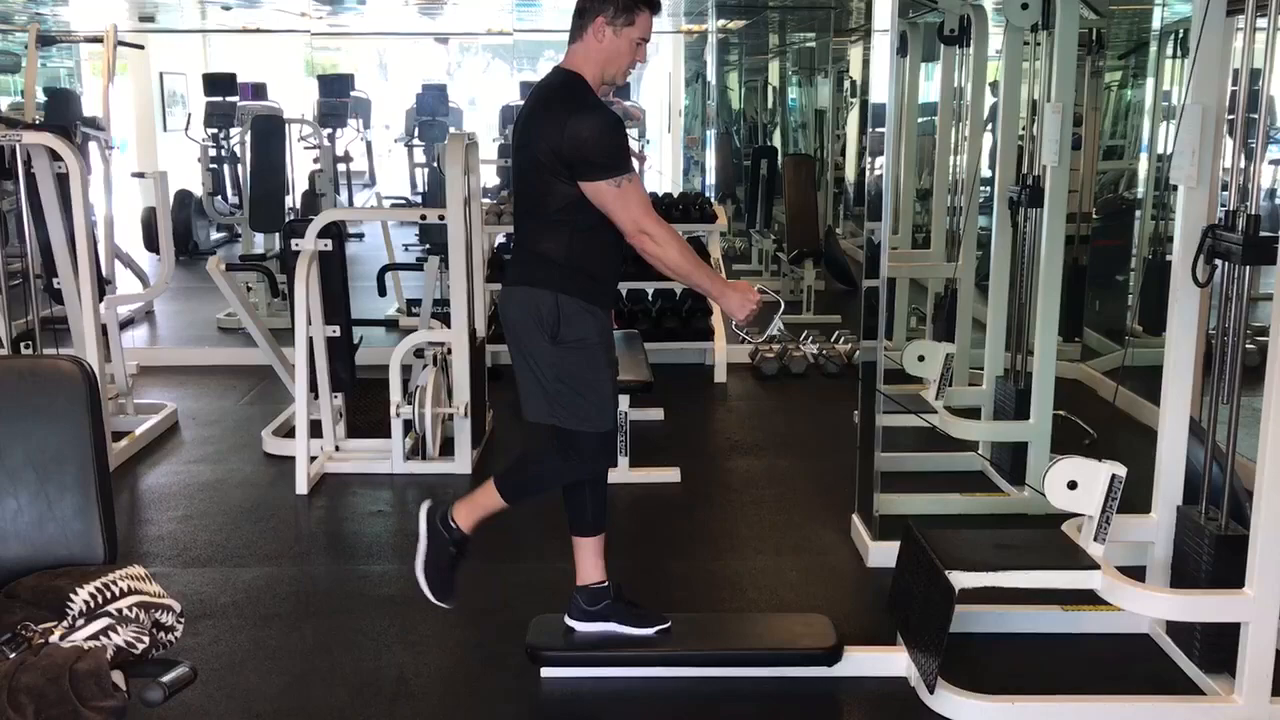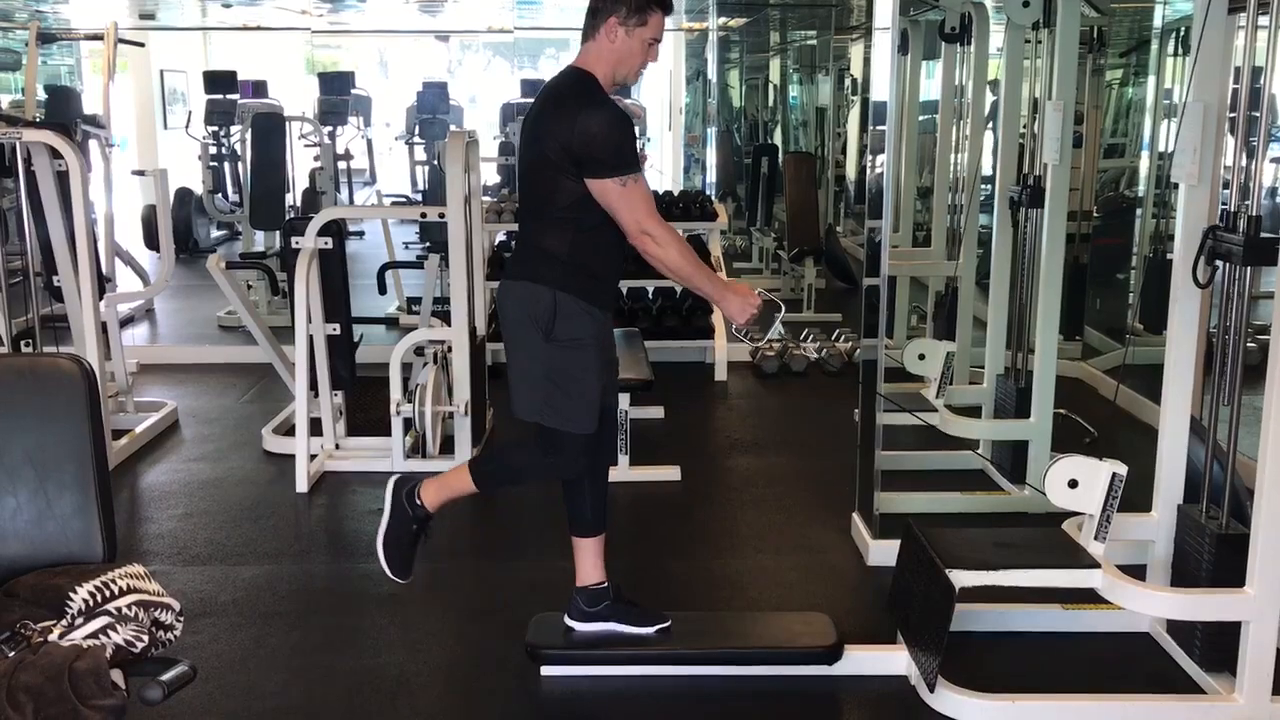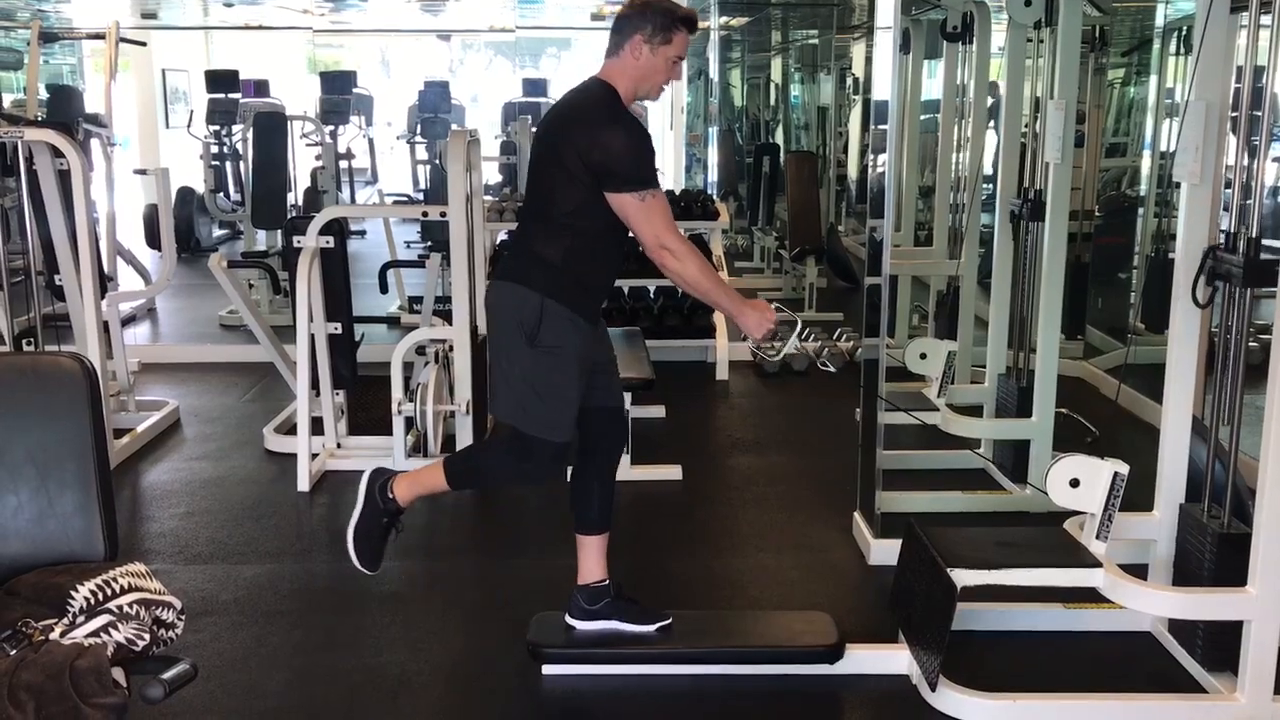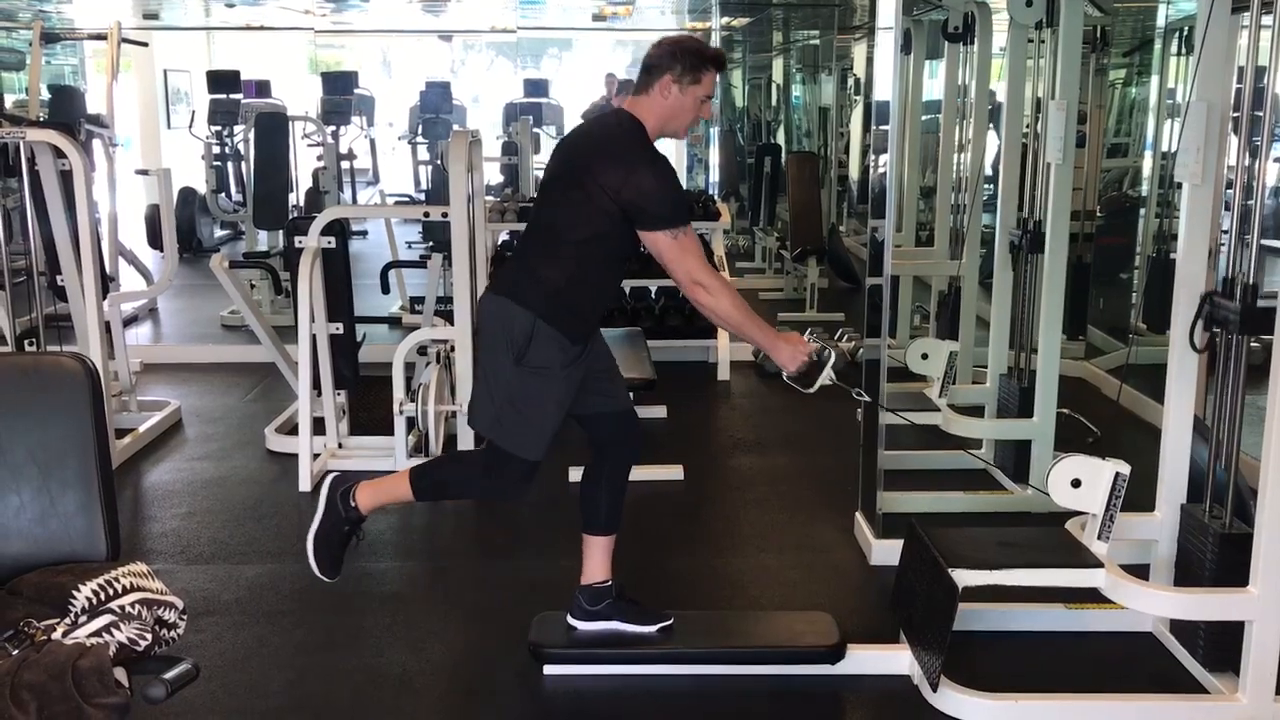
dt=0.3s
person 1, frame 1
left shoulder: (554, 99)
right shoulder: (581, 118)
right elbow: (642, 230)
right wrist: (723, 293)
left hip: (563, 296)
right hip: (556, 302)
left knee: (588, 442)
right knee: (578, 445)
left ankle: (593, 597)
right ankle: (451, 523)
person 1, frame 2
left shoulder: (566, 98)
right shoulder: (593, 114)
right elbow: (644, 231)
right wrist: (722, 294)
left hip: (564, 295)
right hip: (553, 300)
left knee: (590, 441)
right knee: (560, 445)
left ankle: (592, 597)
right ankle: (420, 499)
person 1, frame 3
left shoulder: (585, 108)
right shoulder: (612, 130)
right elbow: (665, 247)
right wrist: (742, 311)
left hip: (562, 303)
right hip: (541, 306)
left knee: (605, 434)
right knee: (537, 451)
left ankle: (593, 596)
right ankle: (391, 493)
person 1, frame 4
left shoulder: (602, 135)
right shoulder: (641, 167)
right elbow: (697, 282)
right wrist: (774, 344)
left hip: (557, 319)
right hip: (532, 324)
left knee: (618, 435)
right knee: (508, 468)
left ankle: (595, 595)
right ankle: (354, 500)
